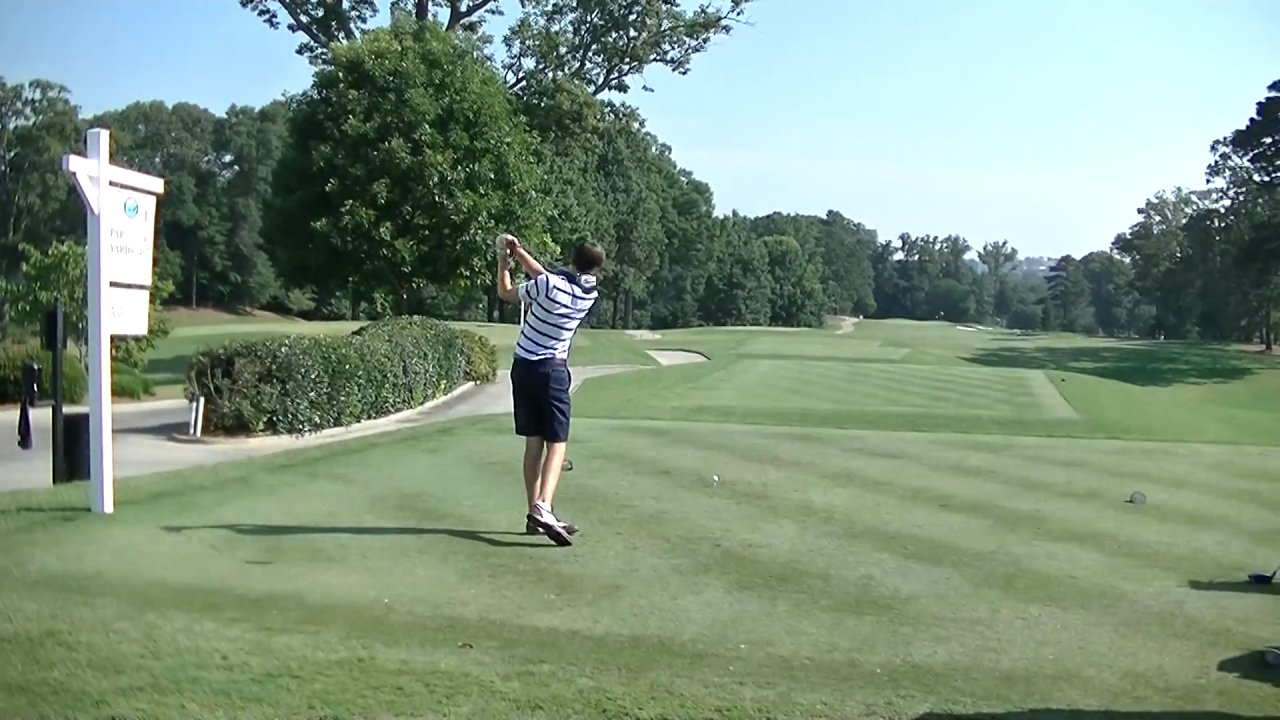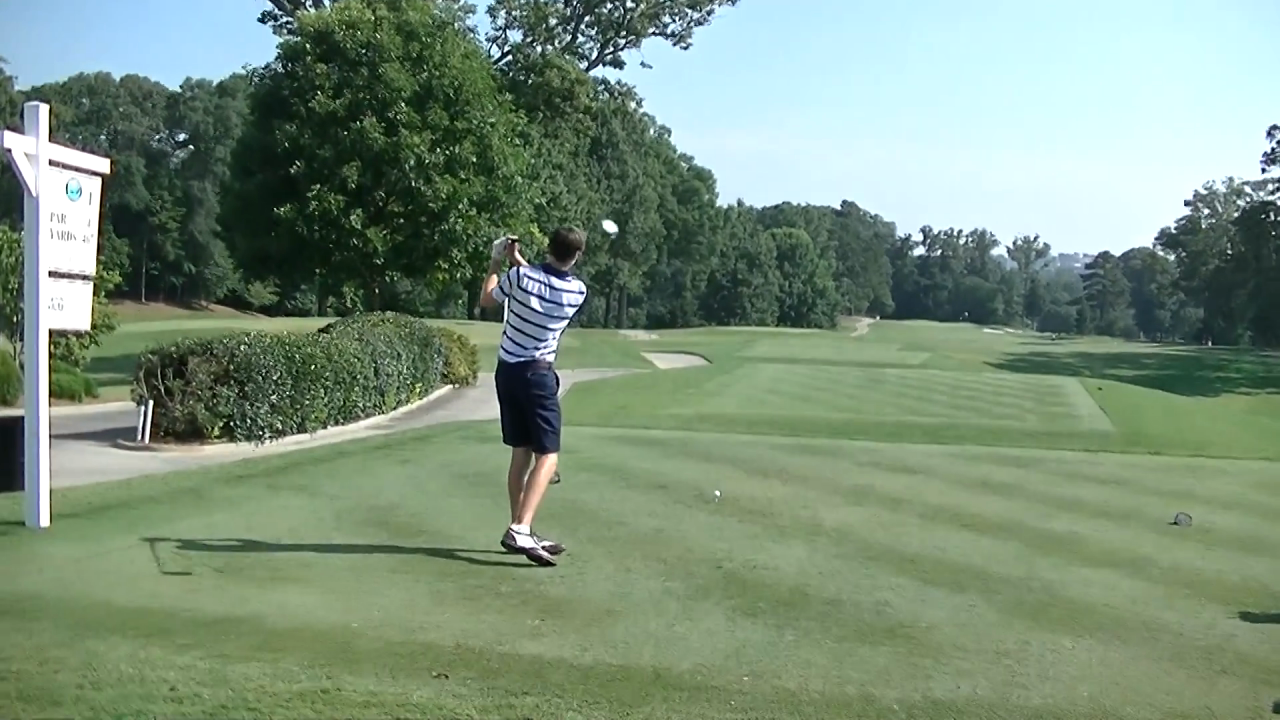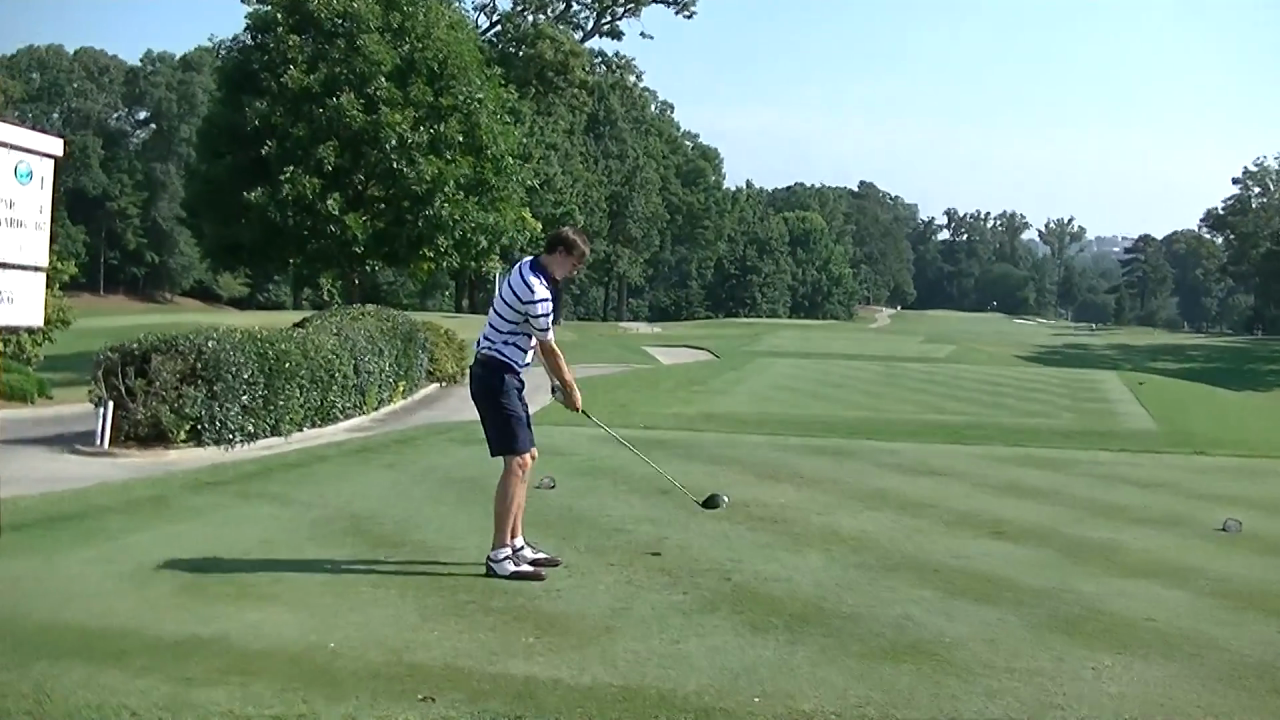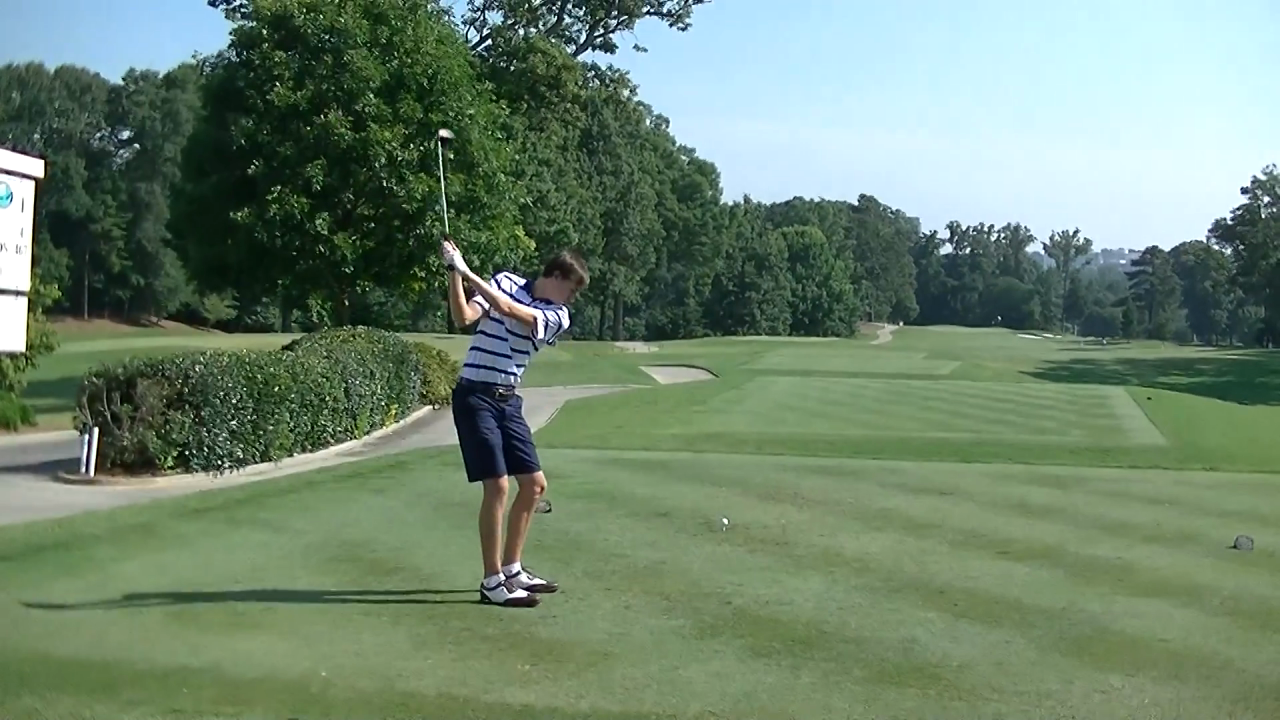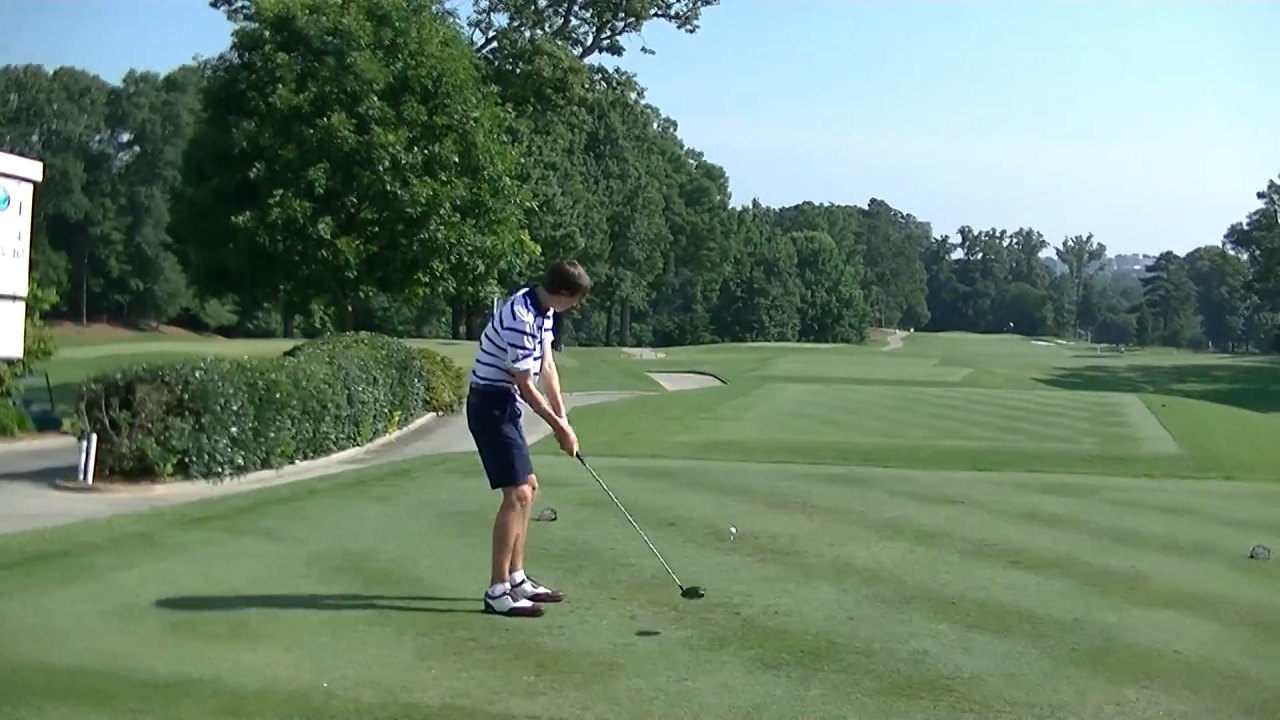
dt=0.5s
person 1, frame 1
left shoulder: (547, 284)
right shoulder: (589, 296)
left elbow: (506, 294)
left wrist: (503, 259)
right wrist: (518, 251)
left hip: (522, 367)
right hip: (551, 371)
left knee: (534, 442)
right knee: (556, 445)
left ankle: (536, 512)
right ankle: (543, 508)
person 1, frame 2
left shoulder: (518, 275)
right shoulder: (578, 292)
left elbow: (485, 301)
left wrist: (496, 261)
right wrist: (516, 259)
left hip: (506, 371)
right hip: (537, 375)
left knee: (522, 453)
right knee: (547, 457)
left ankle: (519, 531)
right ankle: (519, 530)
person 1, frame 3
left shoulder: (527, 266)
right shoulder: (538, 293)
right elbow: (549, 350)
left wrist: (555, 382)
right wrist: (570, 389)
left hip: (502, 374)
right hip: (496, 375)
left knee: (524, 457)
right knee: (519, 462)
left ankle: (515, 544)
person 1, frame 4
left shoulder: (558, 318)
right shoulder: (505, 281)
left elbow: (511, 311)
right elbow: (463, 317)
left wrist: (468, 274)
right wrist: (455, 273)
left hip: (508, 401)
right hip: (474, 397)
left knee: (534, 484)
right knee: (497, 486)
person 1, frame 5
left shoulder: (543, 309)
right shoulder: (521, 319)
left elbow: (548, 364)
right elbow: (526, 385)
left wrist: (561, 413)
right wrist: (558, 426)
left hip: (505, 404)
right hip: (492, 404)
left knee: (527, 487)
right knee: (518, 494)
